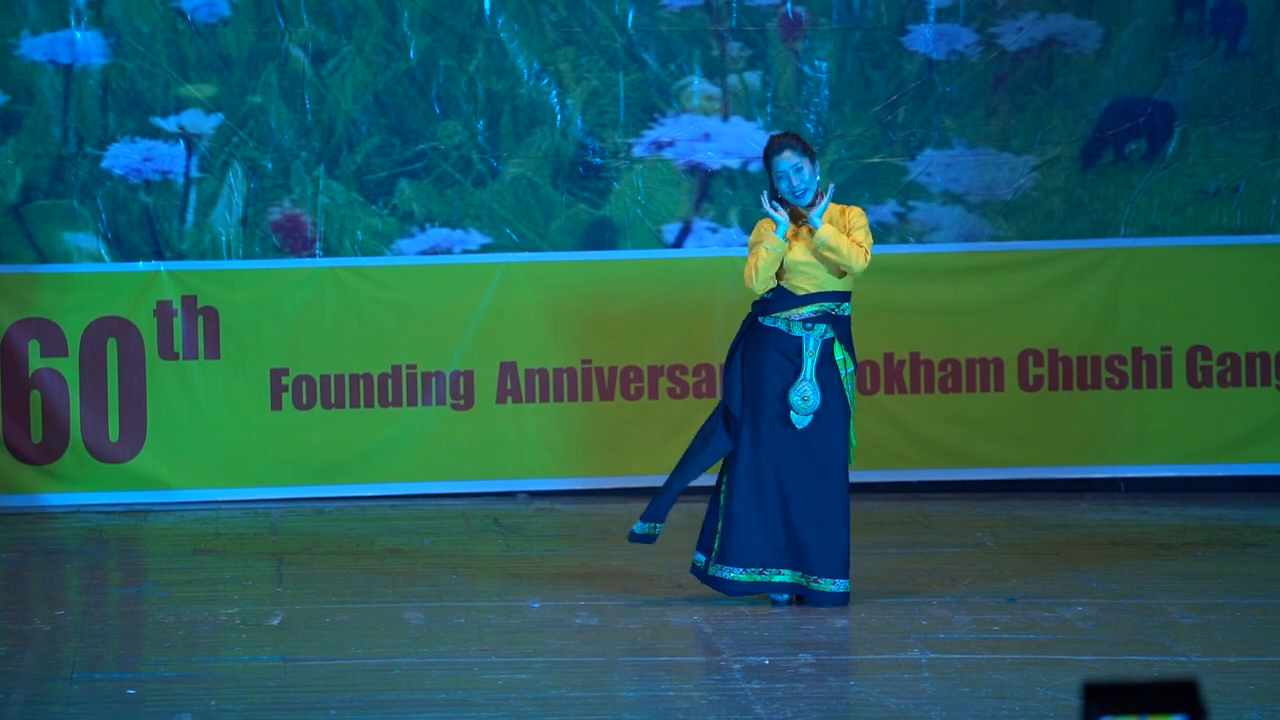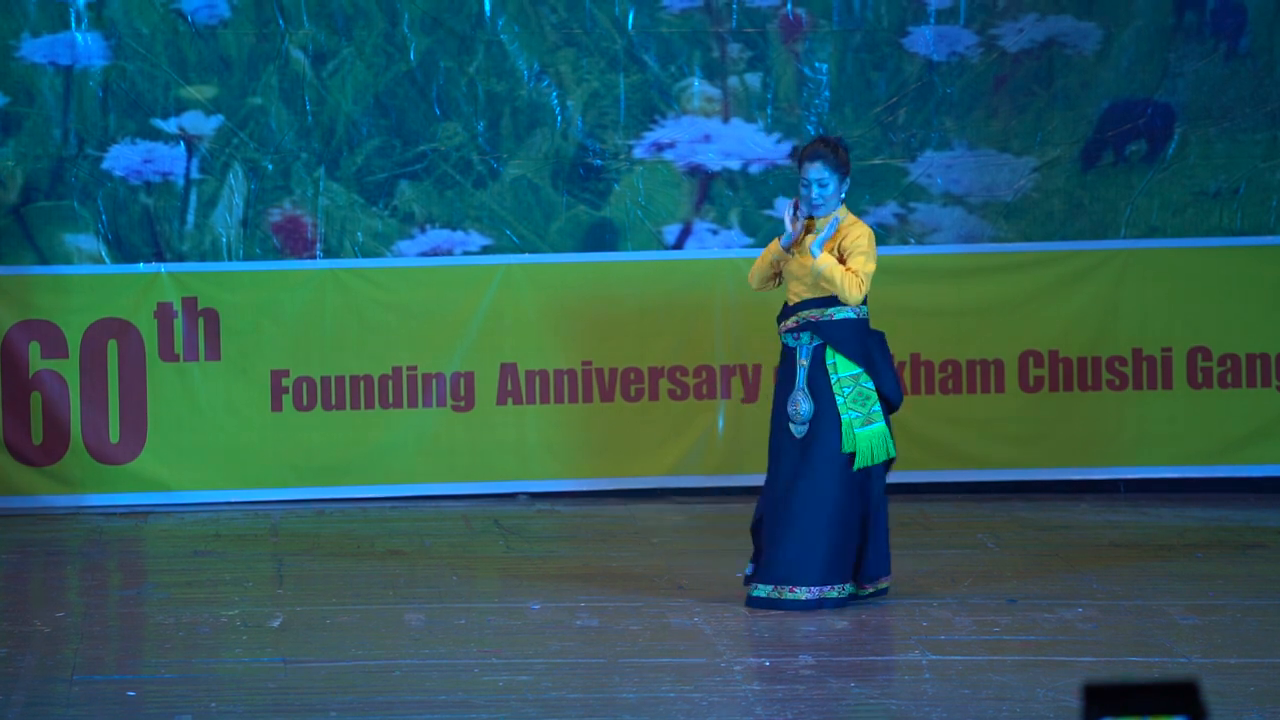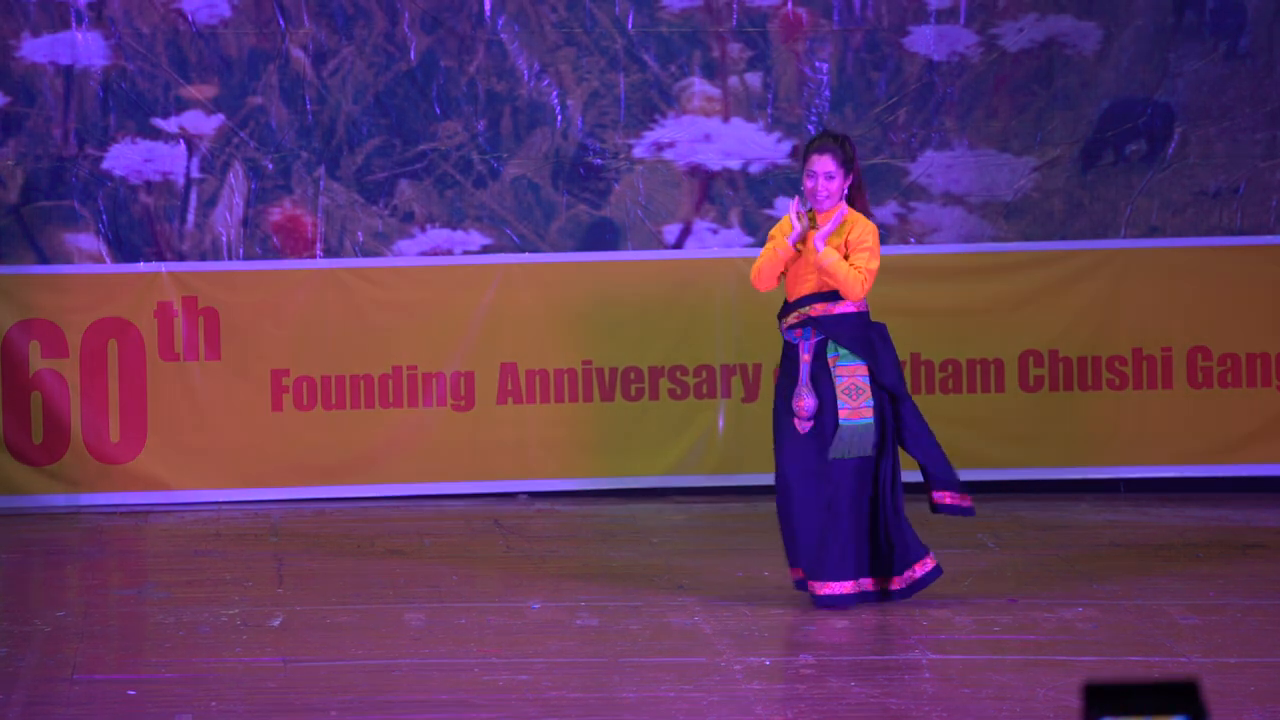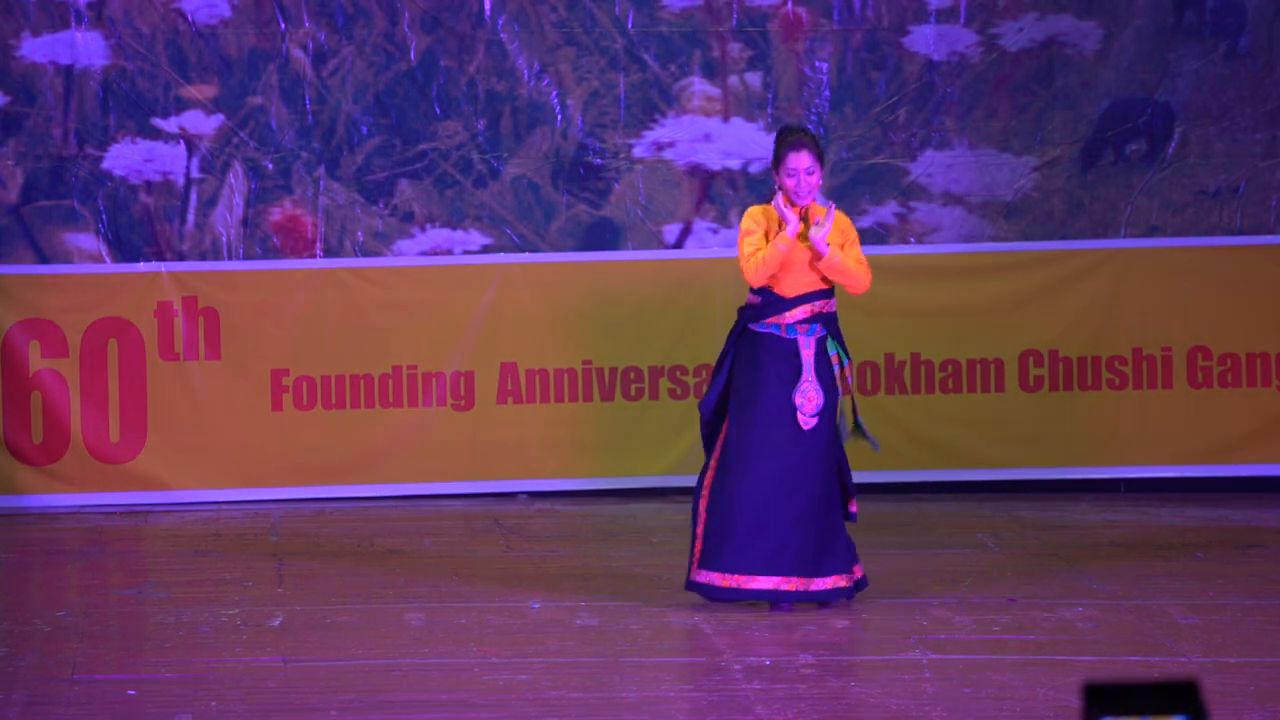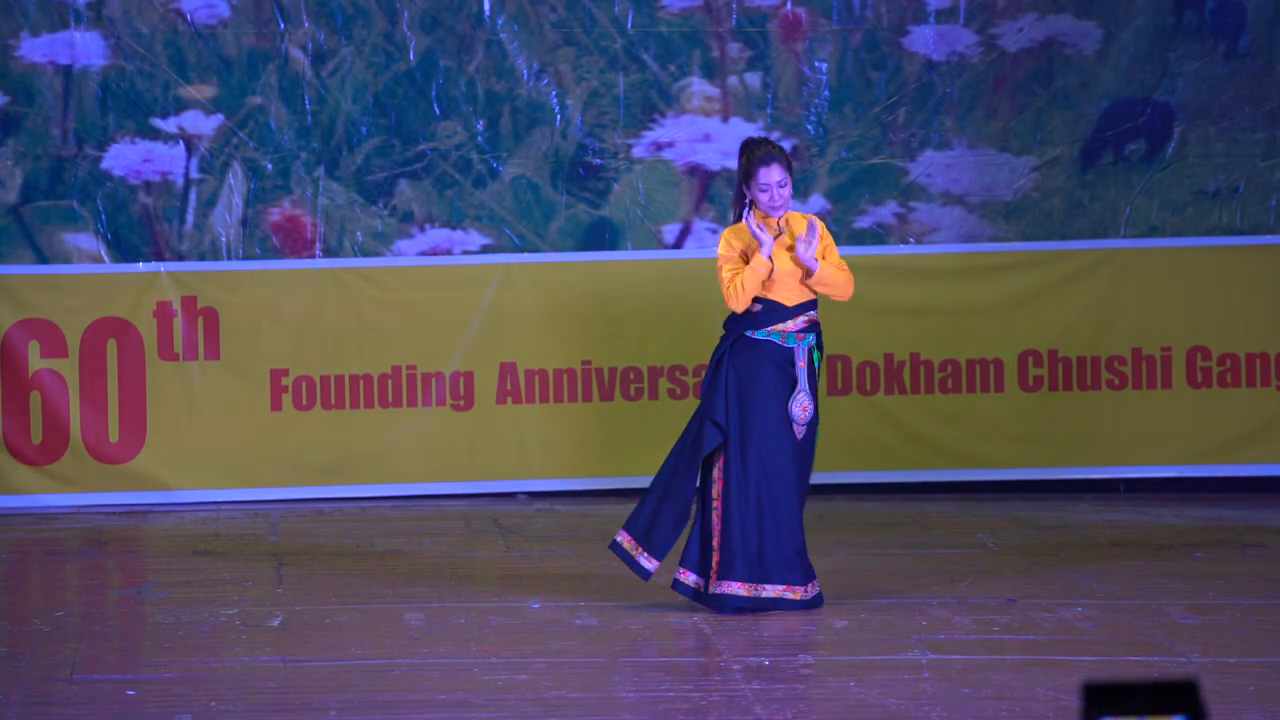
dt=0.5s
person 1, frame 1
left shoulder: (849, 216)
right shoulder: (767, 228)
left elbow: (858, 262)
right elbow: (757, 281)
left wrist: (818, 221)
right wrist: (782, 229)
left hip: (826, 351)
right hip: (773, 348)
left knee: (821, 460)
right knee: (769, 455)
left ankle: (817, 574)
right ankle: (775, 572)
person 1, frame 2
left shoulder: (855, 233)
right shoulder: (797, 229)
left elbow: (854, 291)
right elbow: (758, 280)
left wrist: (817, 248)
right wrist: (786, 239)
left hip: (841, 356)
right hip: (800, 358)
left knee: (832, 466)
right knee: (795, 464)
left ankle: (818, 578)
right ankle: (819, 572)
person 1, frame 3
left shoulder: (860, 228)
right shoulder: (788, 225)
left elbow: (855, 286)
right elbow: (760, 280)
left wrist: (819, 243)
right wrist: (792, 238)
left hip: (848, 352)
right hip: (800, 356)
left knee: (845, 465)
right knee: (800, 468)
left ankle: (841, 577)
right ankle: (819, 568)
person 1, frame 4
left shoulder: (835, 222)
right shoulder: (759, 217)
left elbow: (860, 282)
right elbow: (756, 270)
left wrist: (823, 248)
right wrist: (790, 232)
left hip: (816, 351)
right hip: (766, 352)
left knee: (813, 461)
right knee: (755, 459)
left ankle: (817, 573)
right ankle: (747, 572)
person 1, frame 5
left shoulder: (810, 227)
right shoulder: (734, 238)
left elbow: (844, 289)
right elbow: (737, 298)
left wrist: (811, 263)
right wrist: (765, 250)
left hip: (798, 360)
right hip: (753, 360)
left knee: (786, 468)
right knee: (750, 465)
left ankle: (774, 575)
right ankle: (744, 579)
